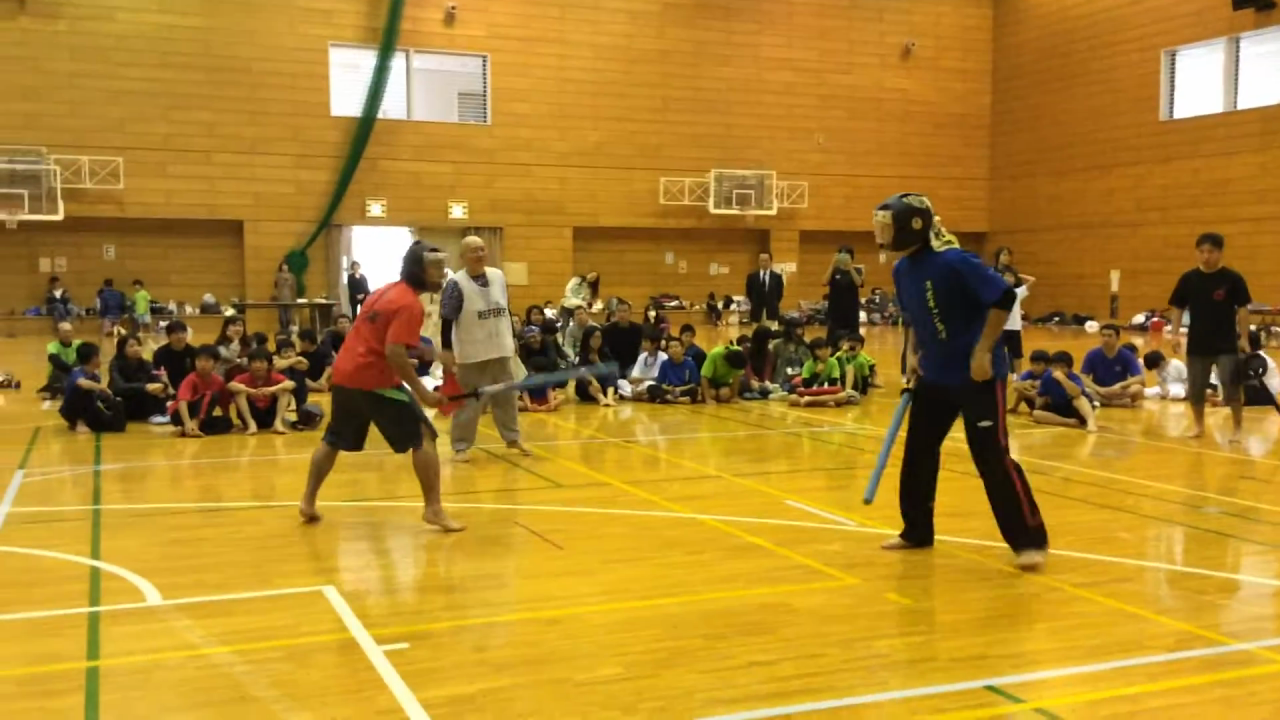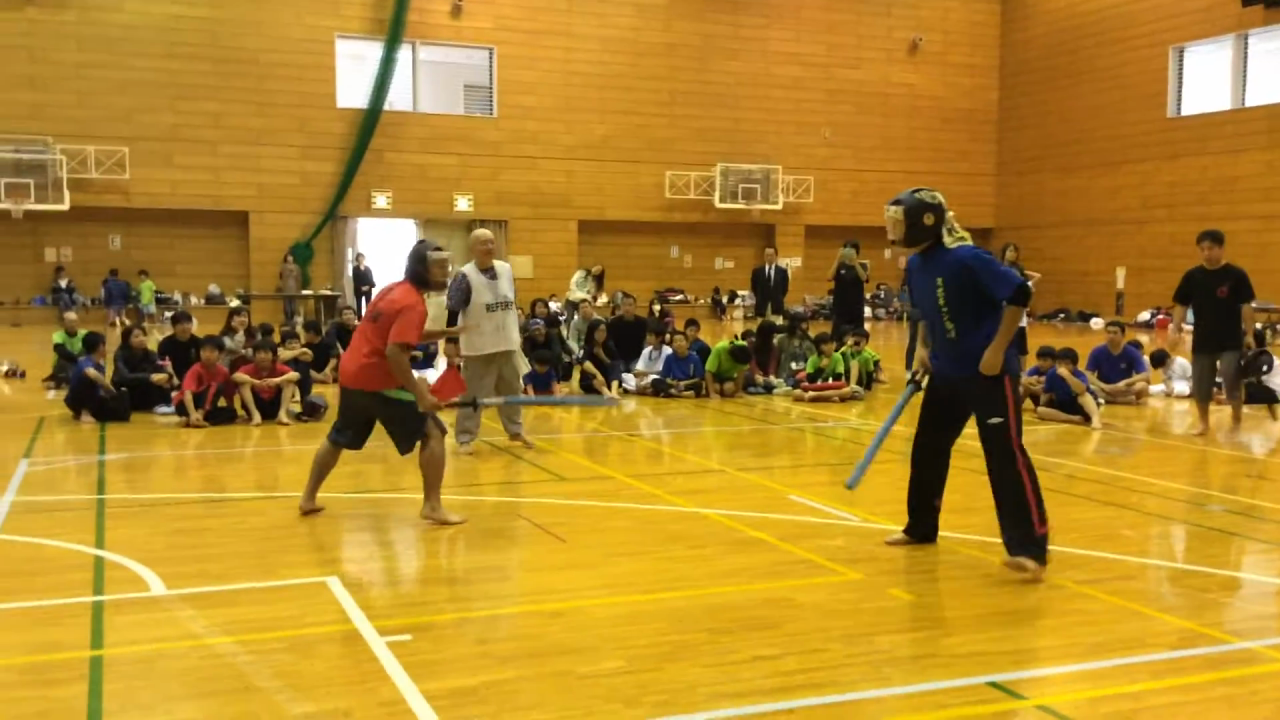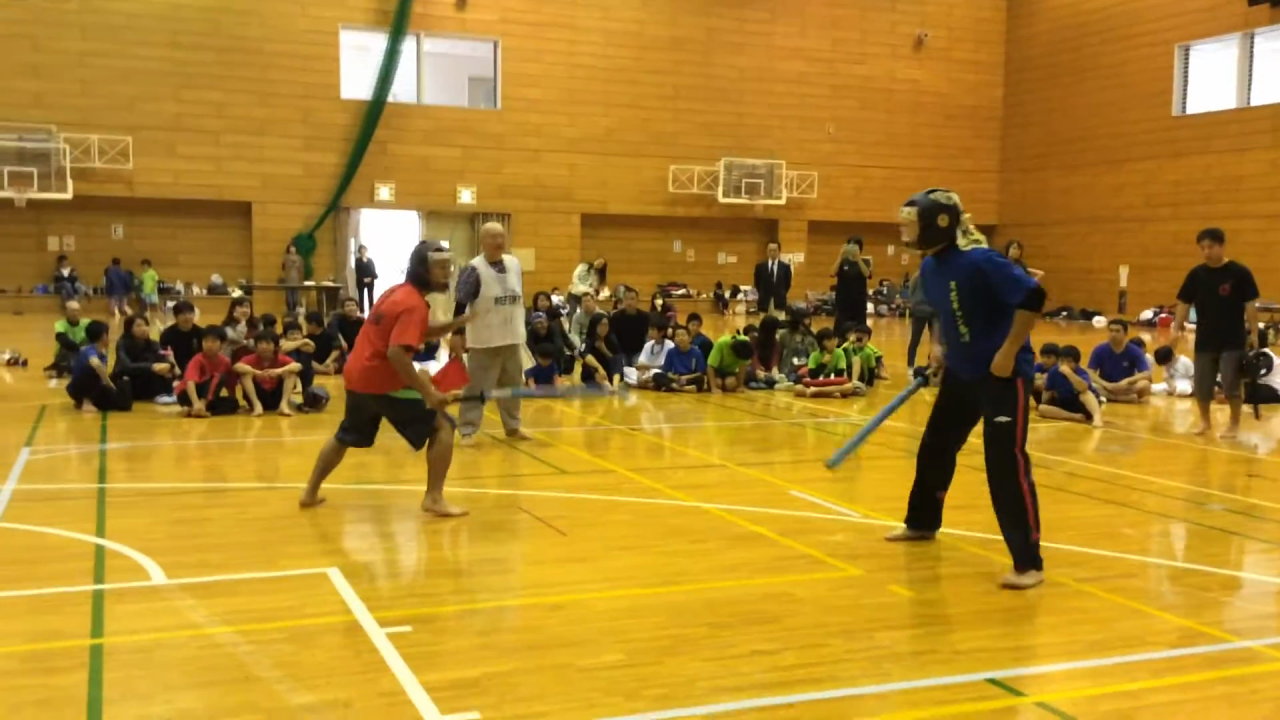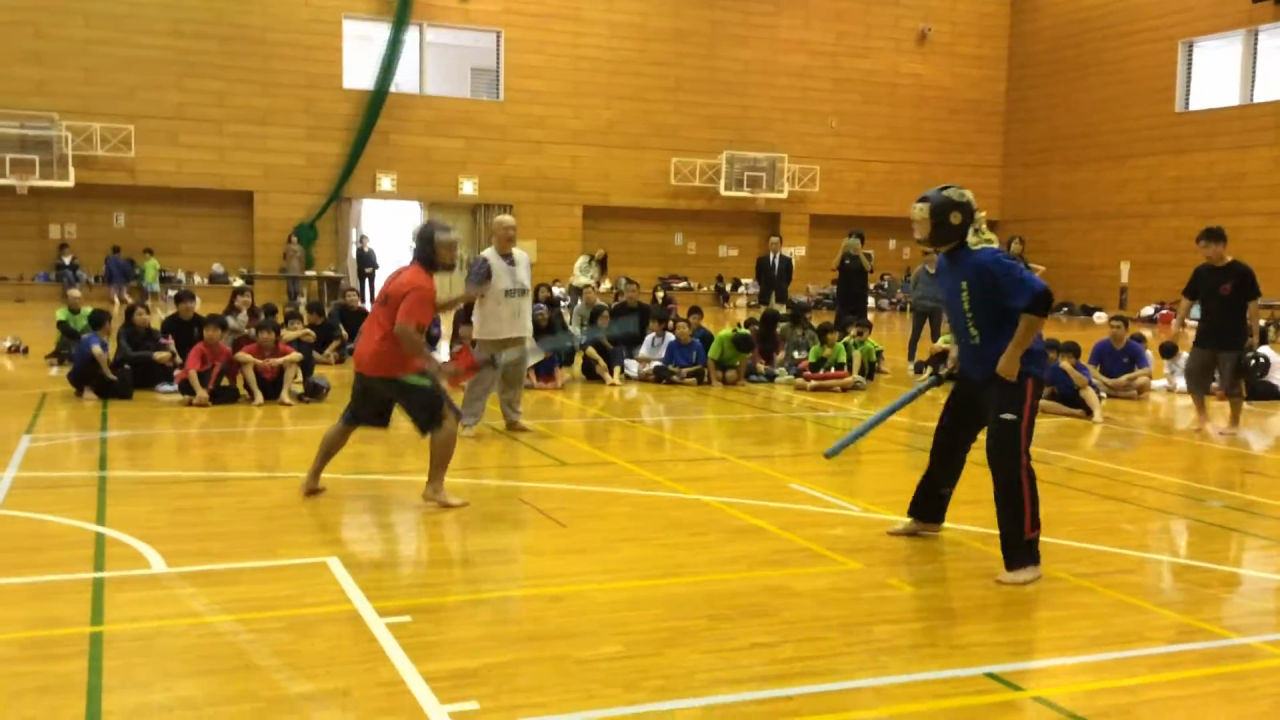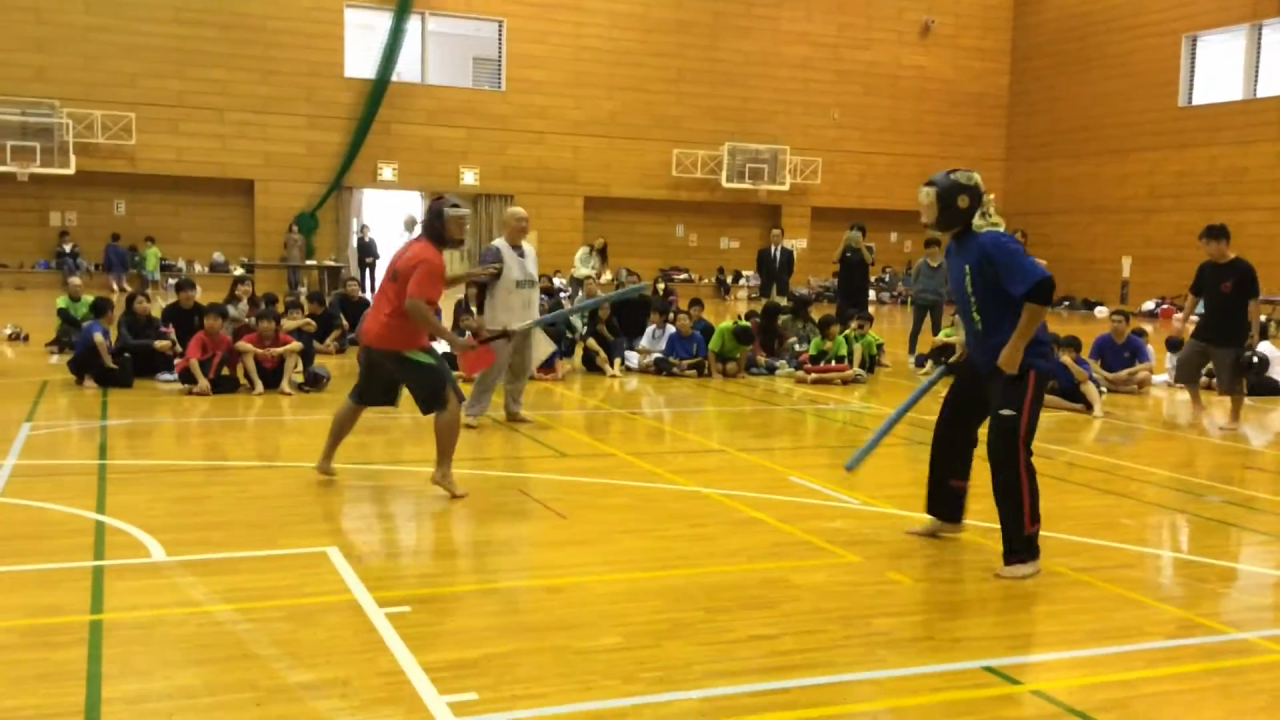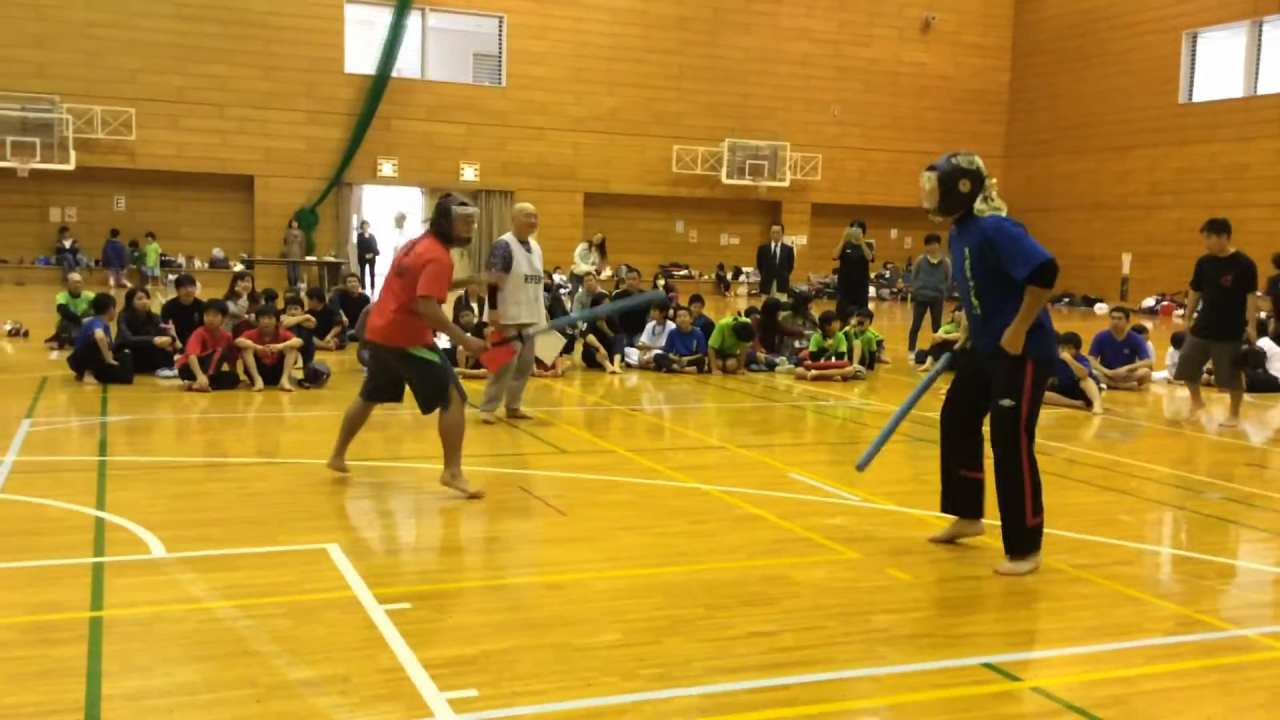
dt=0.1s
person 1, frame 1
left shoulder: (956, 263)
right shoulder: (902, 269)
left elbow: (1004, 298)
left wrist: (983, 351)
right wrist: (913, 353)
left hip: (978, 372)
right hip: (934, 376)
left knee: (991, 456)
right knee: (917, 451)
left ankle: (1030, 540)
right ankle: (917, 531)
person 1, frame 2
left shoulder: (967, 259)
right shoulder: (915, 266)
left elbow: (1019, 294)
left wrist: (996, 347)
right wrist: (924, 349)
left hip: (990, 370)
right hip: (949, 370)
left knee: (1003, 451)
right knee: (927, 447)
left ankle: (1030, 551)
right ankle: (920, 527)
person 1, frame 3
left shoulder: (978, 261)
right shoulder: (931, 266)
left elbow: (1032, 297)
left wrist: (1009, 352)
right wrist: (942, 347)
left hip: (1002, 372)
right hip: (961, 372)
left knee: (1006, 455)
right knee: (935, 446)
left ankle: (1027, 561)
right ankle: (922, 522)
person 1, frame 4
left shoulder: (988, 261)
right shoulder: (945, 264)
left elbow: (1040, 300)
left wrist: (1014, 354)
right wrist: (957, 350)
left hip: (1014, 372)
right hip: (974, 371)
left knee: (1008, 453)
right knee: (947, 441)
left ankle: (1024, 558)
right ankle: (926, 517)
person 1, frame 5
left shoulder: (993, 245)
right shoulder: (955, 248)
left elbow: (1041, 289)
left wrist: (1016, 346)
right wrist: (967, 337)
left hip: (1019, 362)
right hip: (981, 360)
left knee: (1007, 447)
right knee: (950, 430)
left ankle: (1023, 552)
right ankle: (946, 515)
person 1, frame 6
left shoulder: (995, 229)
right shoulder: (959, 232)
left elbow: (1044, 272)
left wrist: (1019, 329)
right wrist: (971, 327)
left hip: (1024, 350)
right hip: (986, 346)
left knee: (1010, 440)
right knee: (956, 421)
left ankle: (1026, 547)
right ankle: (967, 515)
person 2, frame 1
left shoulder: (384, 291)
right shoulder: (410, 304)
right elbow: (394, 352)
right wrist: (421, 391)
left hip: (344, 376)
right hip: (375, 380)
left knee: (332, 440)
right knee: (424, 438)
left ankle: (308, 502)
right ankle: (434, 509)
person 2, frame 2
left shoulder: (392, 291)
right shoulder: (413, 304)
right elbow: (395, 352)
left wrist: (445, 334)
right wrist: (421, 396)
left hip: (351, 376)
right hip: (379, 381)
left knee: (337, 439)
right knee: (433, 433)
left ankle: (309, 498)
right ankle: (432, 506)
person 2, frame 3
left shoulder: (396, 292)
right shoulder: (414, 305)
left elbow: (416, 335)
right elbow: (396, 353)
left wrist: (454, 325)
right wrist: (426, 392)
left hip: (357, 377)
right hip: (384, 382)
left knee: (344, 438)
right knee: (442, 427)
left ankle: (310, 492)
right ankle: (434, 498)
person 2, frame 4
left shoulder: (404, 273)
right shoulder: (421, 284)
left elbow: (423, 312)
right elbow: (404, 330)
left wrist: (457, 302)
right wrist: (436, 366)
left hip: (367, 360)
right hip: (396, 365)
left knee: (349, 421)
right knee: (447, 417)
left ankle: (312, 479)
right ankle: (435, 489)
person 2, frame 5
left shoulder: (413, 247)
right shoulder: (430, 258)
right elbow: (415, 305)
left wrist: (465, 277)
right wrist: (451, 338)
left hip: (373, 336)
right hip: (402, 341)
left knee: (358, 399)
right knee: (449, 400)
left ankle: (326, 458)
right ankle: (443, 472)
person 2, frame 6
left shoulder: (418, 244)
right shoulder: (437, 256)
right elbow: (427, 305)
left wrist: (467, 282)
right wrist: (463, 339)
left hip: (379, 334)
right hip: (406, 338)
left knee: (369, 398)
right knee: (453, 400)
left ankle: (338, 456)
right ankle: (453, 474)
person 3, frame 1
left shoulder: (498, 276)
right shoulder: (456, 284)
right elbow: (447, 320)
left wrist: (512, 339)
right wrist: (446, 350)
left hip: (501, 350)
right hip: (472, 354)
left knee: (507, 397)
right knee: (468, 402)
left ankle: (513, 438)
right ankle: (461, 447)
person 3, frame 2
left shoulder: (506, 270)
right shoulder: (465, 277)
right elbow: (453, 312)
left wrist: (516, 334)
left hip: (507, 344)
right hip: (479, 347)
left knee: (511, 389)
right knee: (474, 393)
left ankle: (515, 431)
right ankle: (464, 438)
person 3, frame 3
left shoulder: (515, 264)
right shoulder: (474, 269)
right elbow: (460, 304)
left wrist: (521, 328)
left hip: (512, 337)
right hip: (485, 340)
left knee: (513, 383)
right knee: (477, 386)
left ankle: (513, 427)
right ankle: (467, 430)
person 3, frame 4
left shoulder: (523, 258)
right shoulder: (485, 261)
right elbow: (471, 295)
left wrist: (528, 323)
left hip: (517, 330)
right hip: (491, 332)
left knee: (515, 377)
right knee: (483, 377)
left ankle: (512, 418)
right ankle: (467, 422)
person 3, frame 5
left shoulder: (530, 251)
right shoulder: (495, 251)
right elbow: (482, 285)
left wrist: (536, 315)
right wrist: (480, 315)
left hip: (525, 321)
right hip: (501, 321)
left knee: (522, 368)
right knee: (493, 367)
left ankle: (513, 410)
right ankle: (473, 411)
person 3, frame 6
left shoulder: (535, 247)
right shoulder: (503, 245)
right elbow: (493, 279)
left wrist: (543, 309)
right wrist: (493, 310)
left hip: (531, 315)
right hip: (508, 315)
left knee: (525, 365)
right knee: (506, 361)
left ankle: (513, 407)
right ankle: (488, 407)
person 4, frame 1
left shoulder: (1233, 279)
right shoulder: (1188, 279)
left elbow: (1242, 309)
right elbow: (1177, 308)
left wrist: (1244, 338)
right wrist: (1175, 334)
left hip: (1226, 344)
right hip: (1197, 344)
left knee: (1231, 384)
right knee: (1196, 388)
left ankle: (1237, 427)
right ankle: (1198, 425)
person 4, frame 2
left shoulder: (1236, 275)
right shoulder: (1192, 277)
left elbow: (1246, 306)
right elbow: (1180, 306)
left wrist: (1249, 334)
right wrist: (1175, 331)
left hip: (1231, 341)
right hip: (1202, 342)
left knee: (1232, 382)
right knee: (1200, 385)
left ankle: (1236, 422)
right ankle: (1203, 422)
person 4, frame 3
left shoulder: (1240, 273)
right shoulder: (1196, 274)
left elbow: (1250, 304)
right elbow: (1184, 303)
left wrist: (1253, 333)
right wrist: (1176, 328)
left hip: (1233, 340)
right hip: (1205, 339)
left knee: (1231, 383)
right knee: (1202, 384)
left ankle: (1234, 424)
right ankle: (1205, 421)
person 4, frame 4
left shoulder: (1242, 272)
right shoulder: (1201, 272)
left elbow: (1253, 304)
right elbow: (1188, 299)
left wrist: (1254, 334)
right wrist: (1178, 323)
left hip: (1233, 340)
right hip: (1205, 337)
left knee: (1232, 383)
right knee: (1194, 375)
left ankle: (1234, 422)
right ankle: (1202, 415)
person 4, frame 5
left shoulder: (1244, 269)
right shoulder: (1205, 268)
left elbow: (1253, 302)
right elbow: (1194, 296)
left wrist: (1254, 332)
right wrist: (1182, 320)
left hip: (1233, 336)
right hip: (1205, 331)
left knee: (1232, 379)
right knee: (1184, 365)
left ankle: (1234, 418)
right ankle: (1196, 404)
person 4, frame 6
left shoulder: (1244, 264)
right shoulder: (1204, 262)
left elbow: (1251, 296)
right elbow: (1195, 292)
left wrist: (1251, 326)
left hip: (1231, 330)
right hip: (1203, 326)
left knee: (1231, 374)
right knee: (1186, 365)
left ankle: (1234, 415)
right ankle: (1196, 401)
